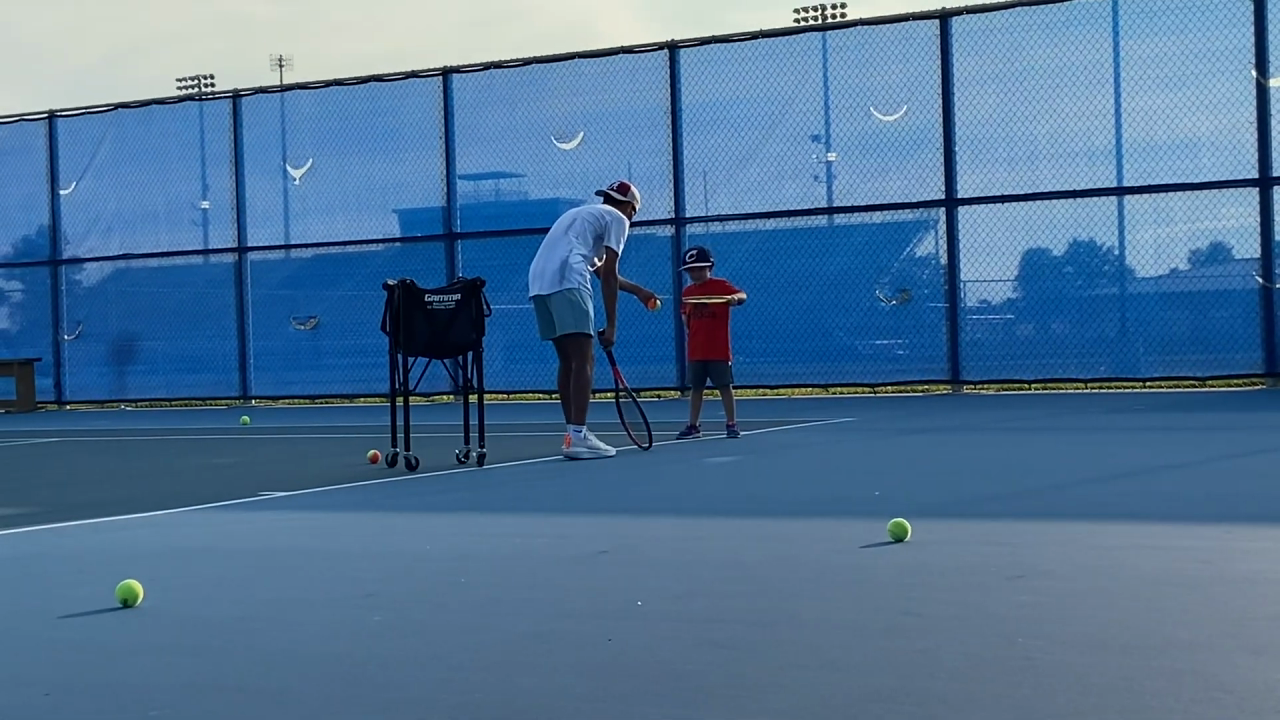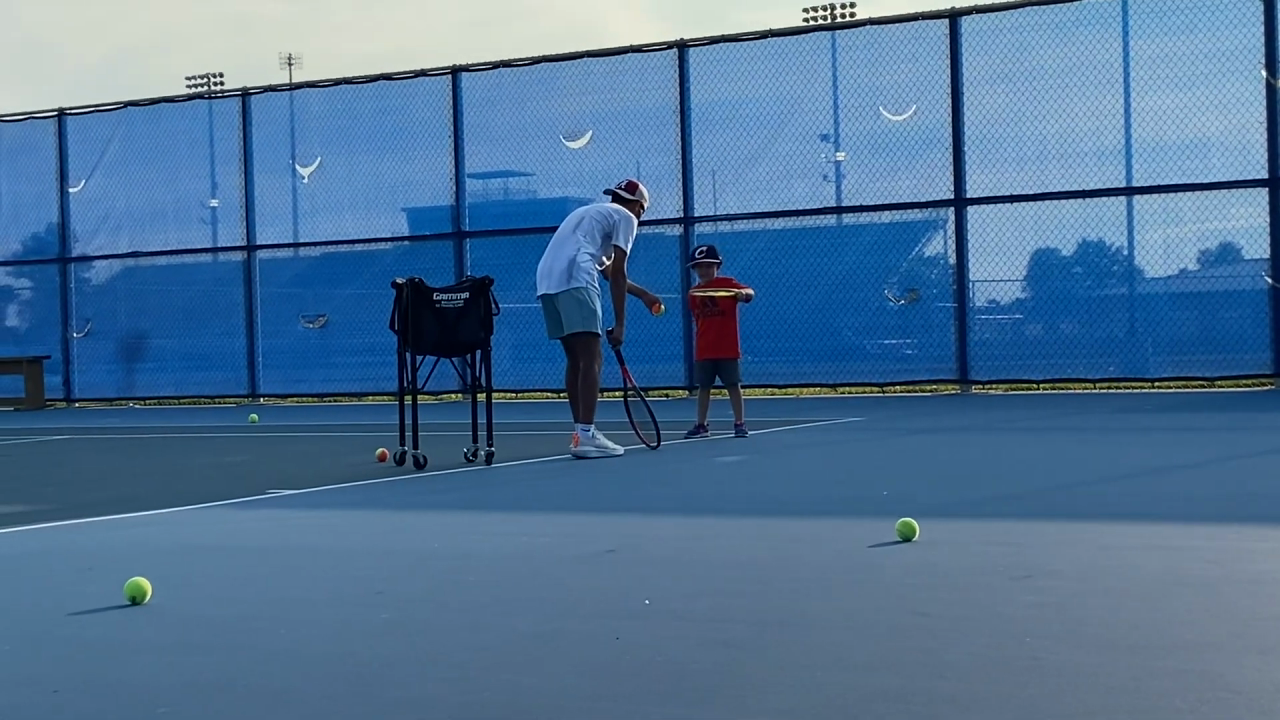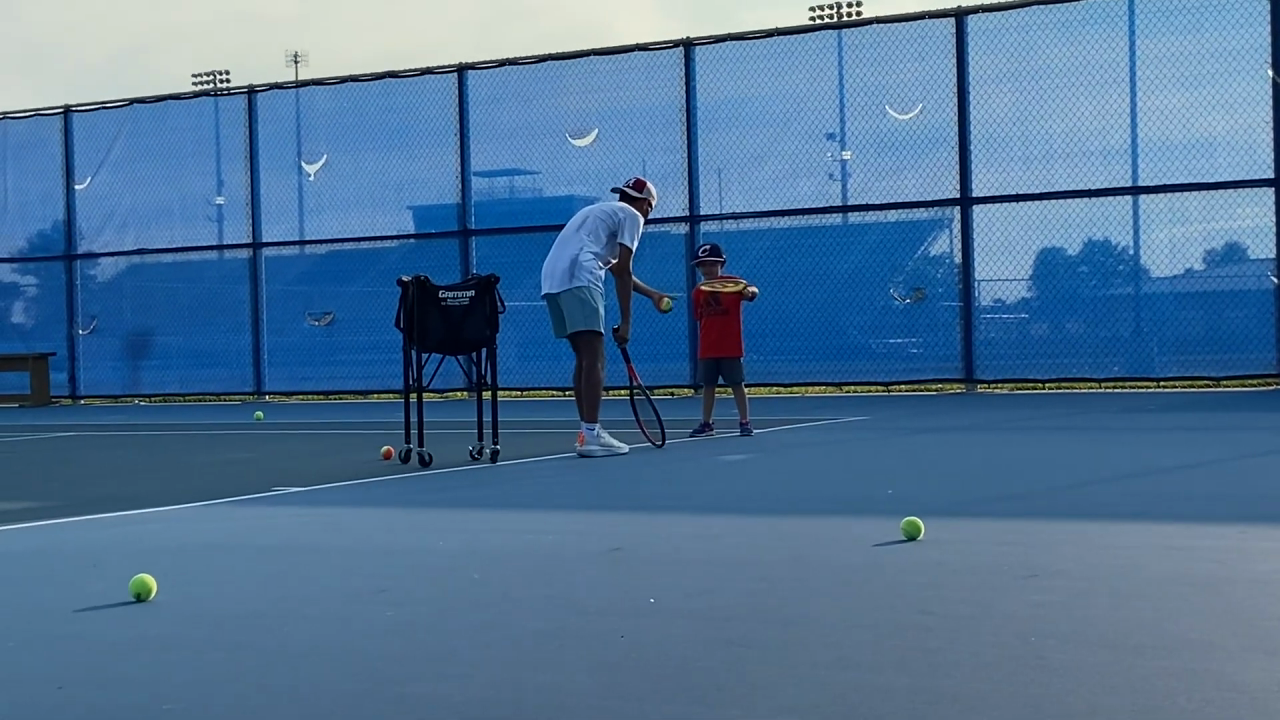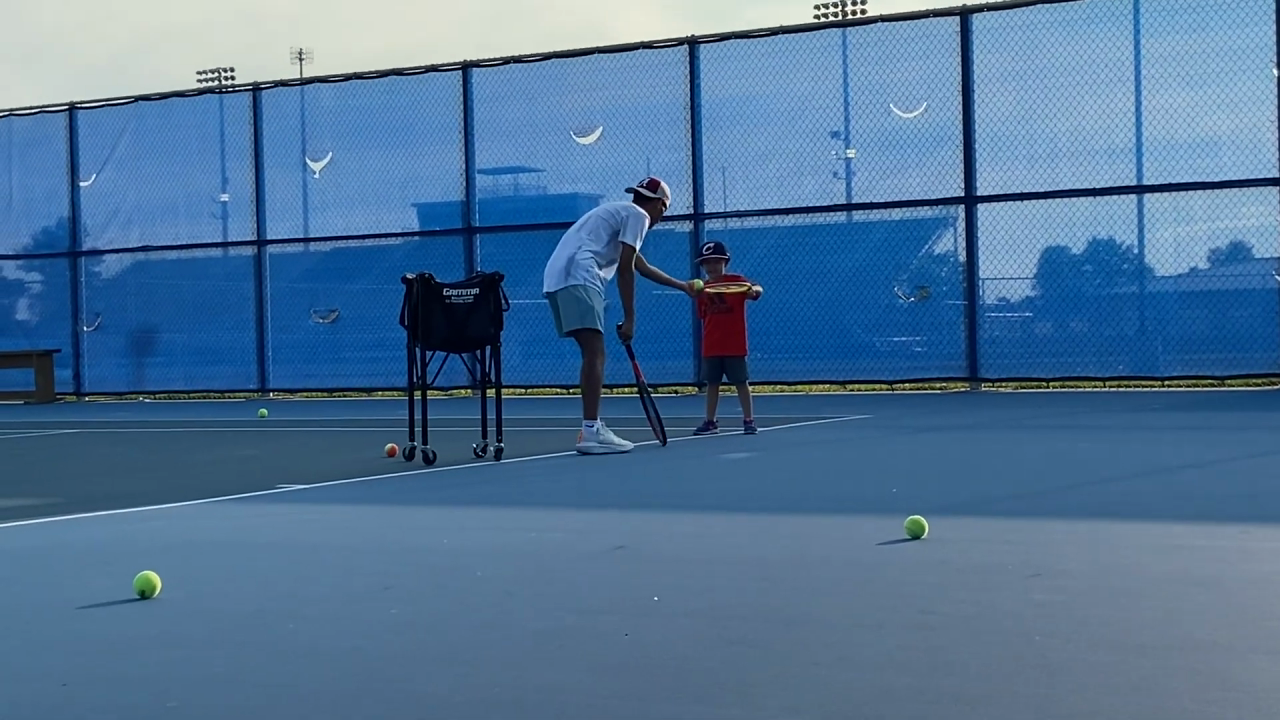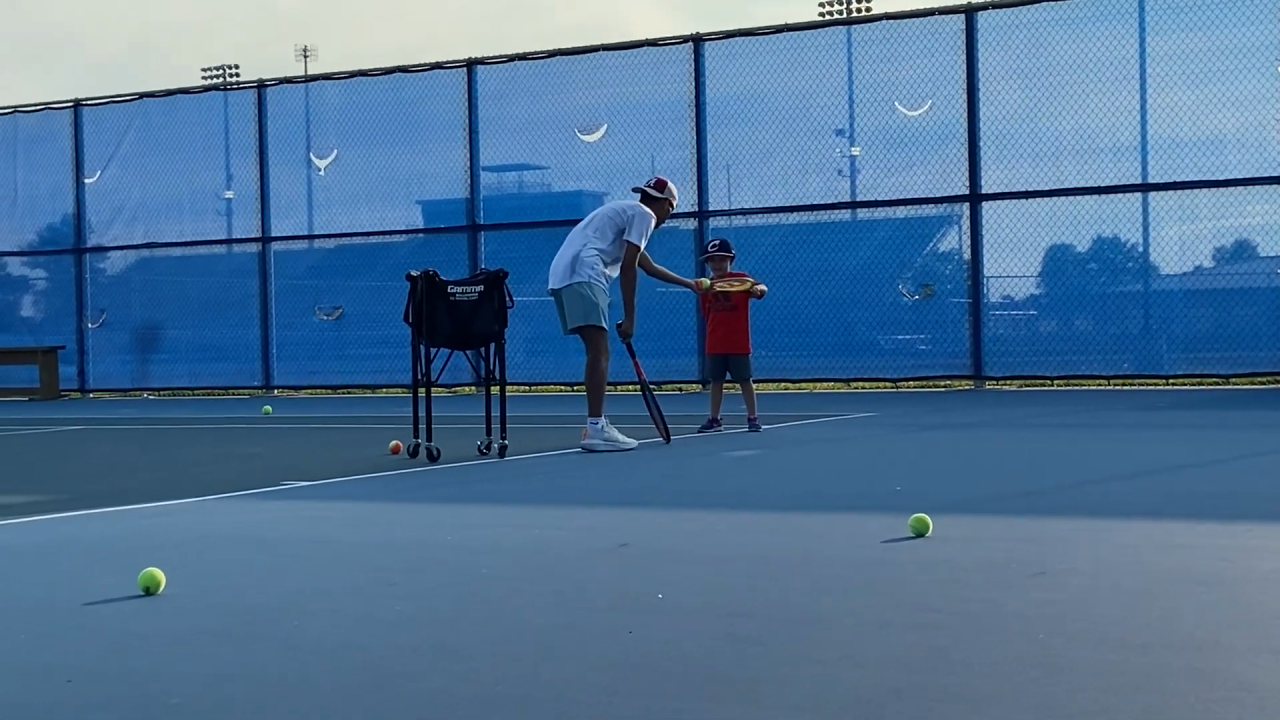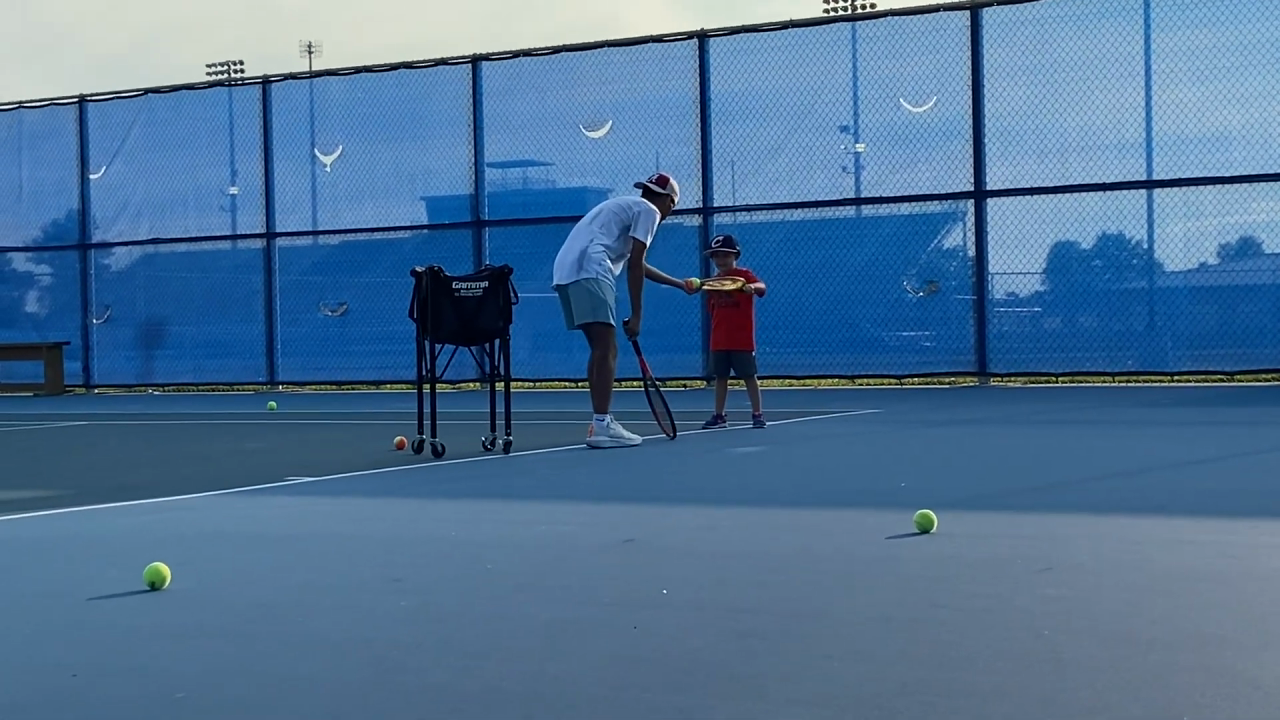
dt=0.4s
person 1, frame 1
left shoulder: (582, 214)
right shoulder: (617, 218)
left elbow: (601, 272)
right elbow: (609, 275)
left wrist: (638, 292)
right wrist: (611, 325)
left hip: (539, 282)
right hip: (566, 283)
left knee: (568, 360)
right knee: (583, 360)
left ankle: (573, 435)
right ankle: (578, 437)
person 1, frame 2
left shoulder: (592, 213)
right shoulder: (625, 217)
left elbow: (608, 271)
right elbow: (617, 273)
left wrist: (644, 295)
right wrist: (620, 323)
left hip: (547, 281)
right hip: (574, 281)
left knee: (576, 359)
right knee: (591, 359)
left ankle: (581, 433)
right ankle: (586, 436)
person 1, frame 3
left shoulder: (599, 212)
right shoulder: (631, 215)
left elbow: (617, 270)
right elbow: (623, 271)
left wrist: (652, 294)
right wrist: (626, 321)
left hip: (553, 280)
right hip: (578, 280)
left knee: (584, 358)
right knee: (594, 357)
left ankle: (587, 432)
right ankle: (591, 435)
person 1, frame 4
left shoulder: (617, 213)
right shoulder: (638, 215)
left elbow: (642, 266)
right elbow: (626, 269)
left wrist: (682, 286)
right wrist: (629, 319)
left hip: (557, 278)
right hip: (578, 278)
left knee: (592, 355)
right knee: (595, 354)
left ankle: (592, 429)
right ankle: (591, 432)
person 1, frame 5
left shoulder: (626, 212)
right shoulder: (644, 214)
left elbow: (648, 266)
right elbow: (628, 269)
left wrist: (689, 284)
right wrist: (629, 318)
left hip: (563, 275)
right hip: (583, 275)
left knee: (597, 352)
right knee: (600, 352)
left ankle: (596, 426)
right ankle: (596, 429)
person 1, frame 6
left shoulder: (627, 207)
right shoulder: (649, 210)
left elbow: (639, 265)
right elbow: (634, 266)
left wrist: (679, 283)
right wrist: (636, 315)
left hip: (566, 270)
right hip: (588, 272)
left knee: (600, 349)
right knee: (607, 349)
left ankle: (601, 423)
right ankle: (602, 426)
person 2, frame 1
left shoulder: (720, 285)
right shoulder: (688, 292)
left elbow: (742, 295)
right elbow: (685, 313)
left wrist: (734, 297)
right wrist: (687, 322)
left hip: (719, 349)
right hip: (695, 350)
left knee: (724, 386)
right knee: (696, 387)
left ankle: (731, 424)
right ankle: (693, 426)
person 2, frame 2
left shoulder: (728, 283)
right shoulder: (694, 292)
left elbow: (750, 293)
right elbow: (696, 318)
left wrist: (743, 292)
right wrist: (701, 333)
left hip: (728, 348)
right hip: (704, 349)
left knee: (733, 385)
right knee: (703, 386)
left ankle: (740, 423)
right ankle: (701, 425)
person 2, frame 3
left shoulder: (732, 282)
right shoulder: (698, 292)
left elbow: (754, 291)
right elbow: (701, 318)
left wrist: (749, 291)
right wrist: (703, 341)
left hip: (731, 347)
right hip: (707, 349)
left knee: (737, 384)
right knee: (708, 385)
left ankle: (745, 422)
right ankle: (706, 424)
person 2, frame 4
left shoulder: (736, 280)
right shoulder: (702, 289)
left elbow: (757, 290)
right elbow: (704, 317)
left wrist: (753, 290)
right wrist: (706, 339)
left hip: (735, 345)
right hip: (711, 347)
left knee: (741, 382)
right knee: (711, 383)
left ankle: (749, 420)
right ankle: (710, 422)
person 2, frame 5
left shoulder: (740, 278)
left elbow: (762, 288)
right elbow: (708, 314)
left wrist: (758, 289)
left hip: (738, 343)
right hip: (714, 344)
left knee: (745, 380)
right knee: (715, 381)
left ankle: (753, 418)
right ankle: (714, 419)
person 2, frame 6
left shoulder: (744, 275)
left elbow: (762, 287)
left wrist: (753, 286)
left hip: (742, 339)
right hip: (719, 340)
left knee: (749, 376)
right knee: (720, 377)
left ankle: (758, 414)
right ankle: (719, 415)
